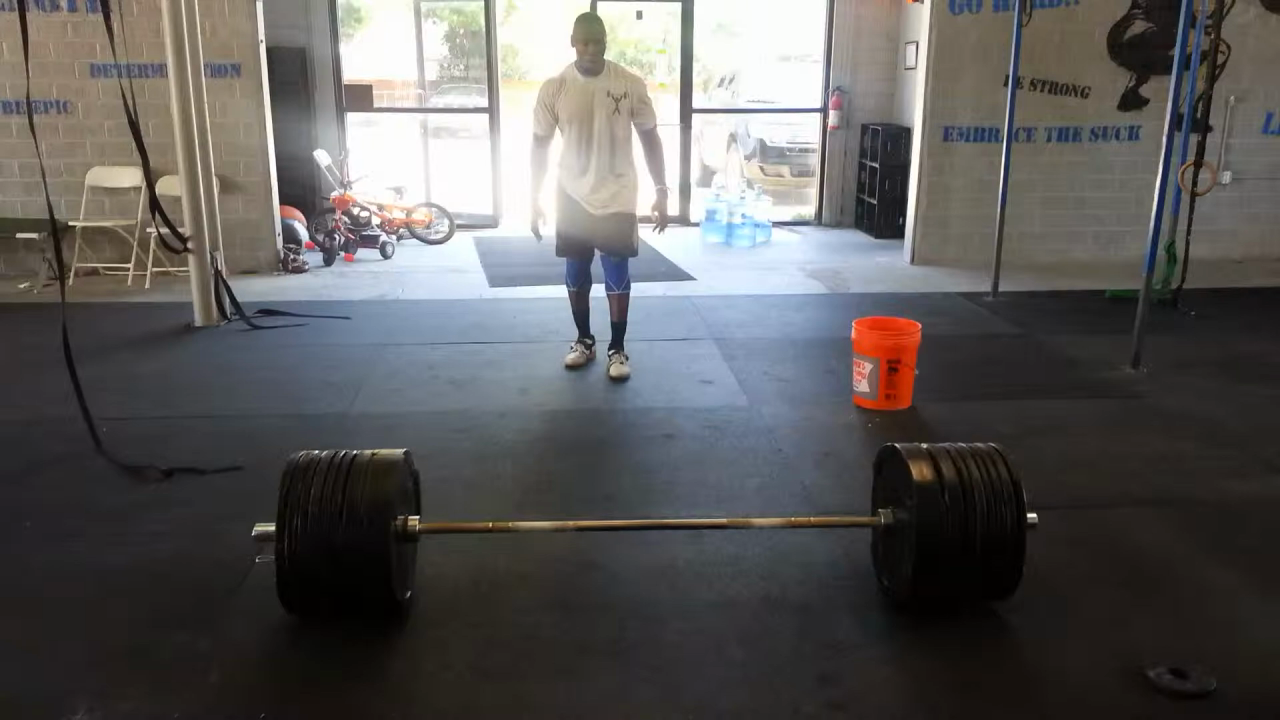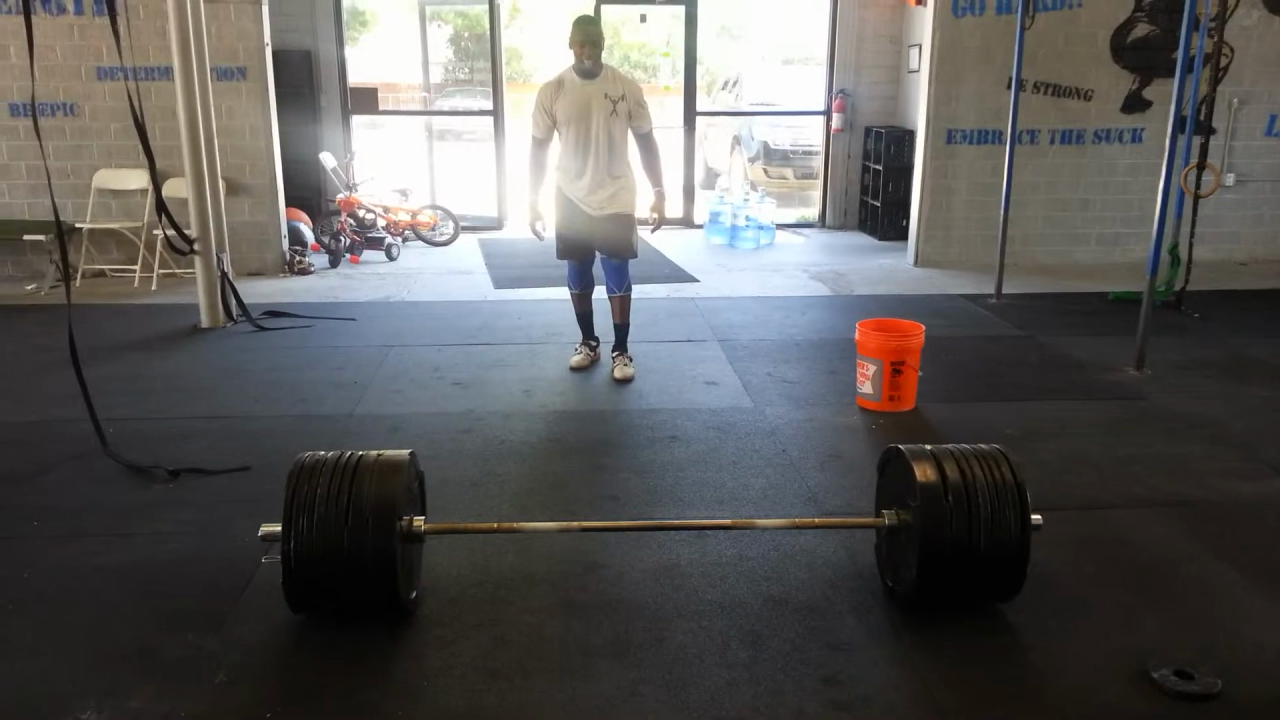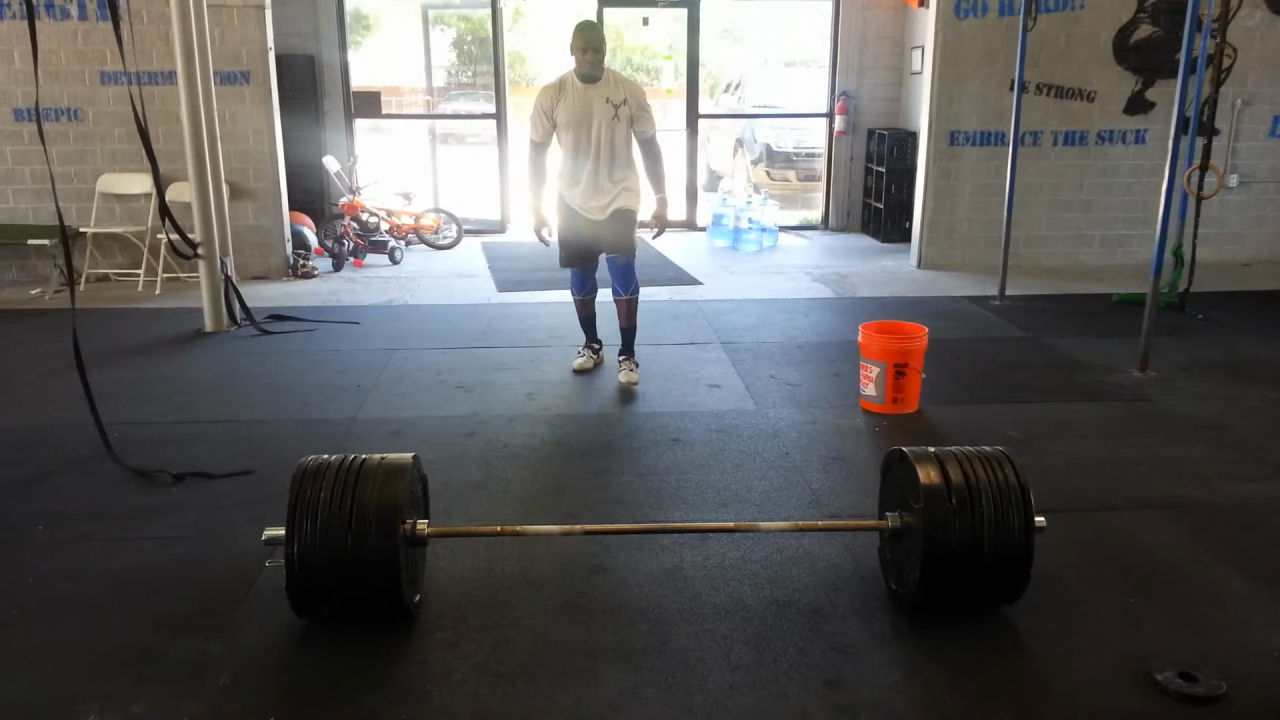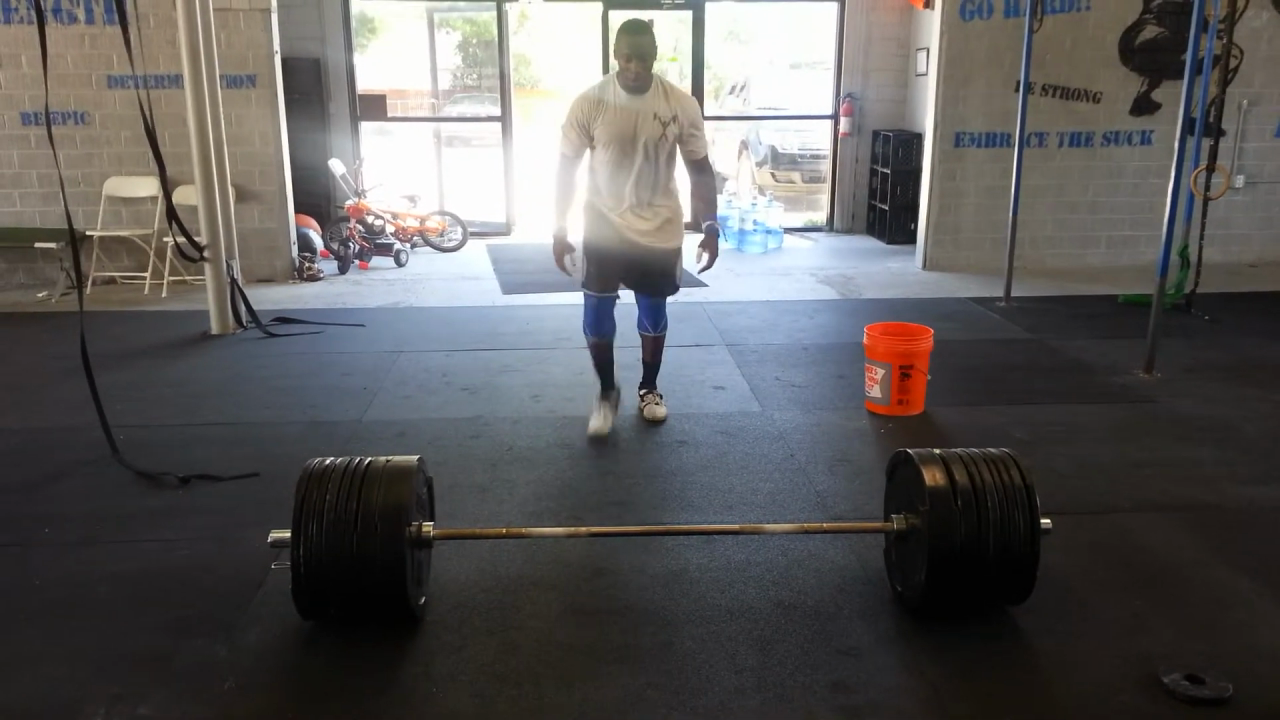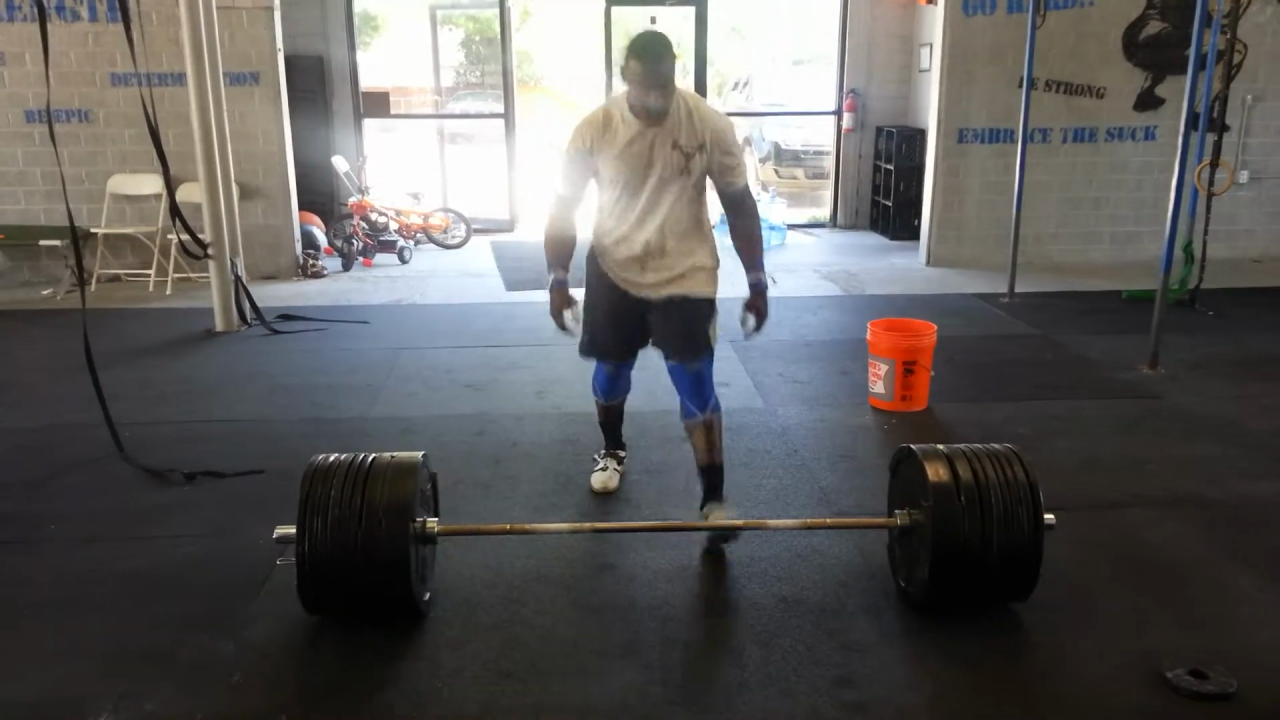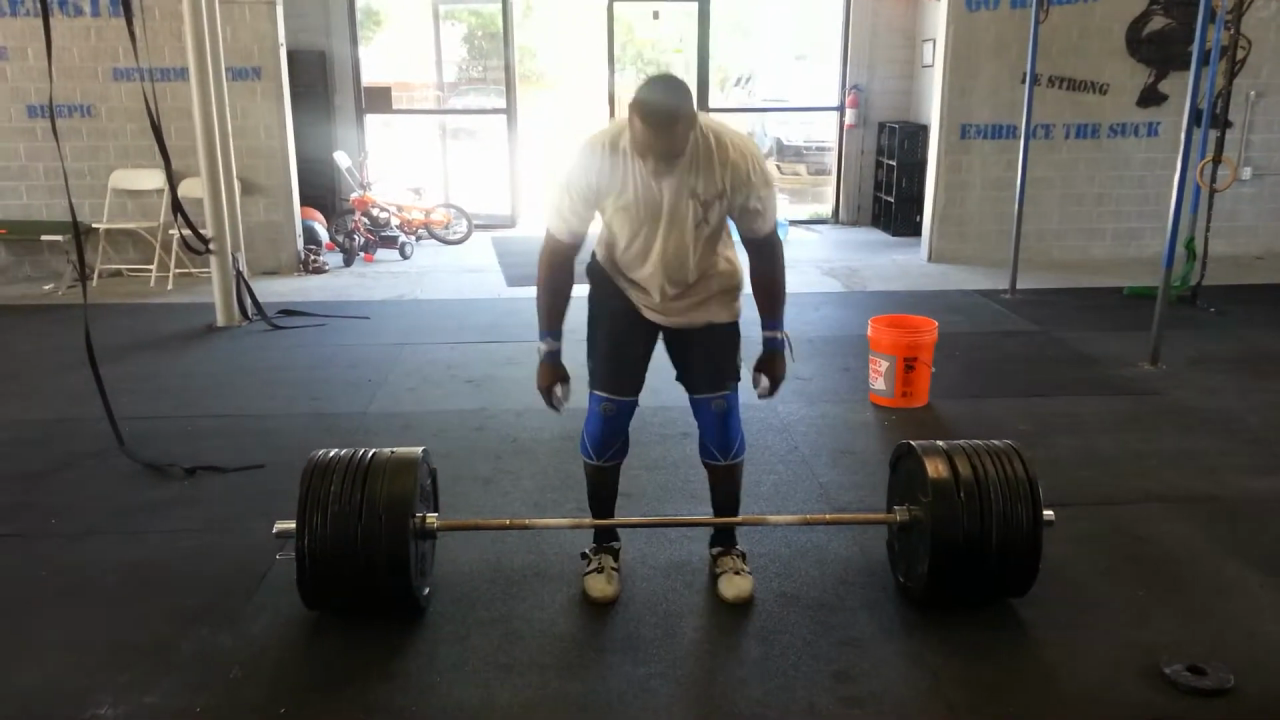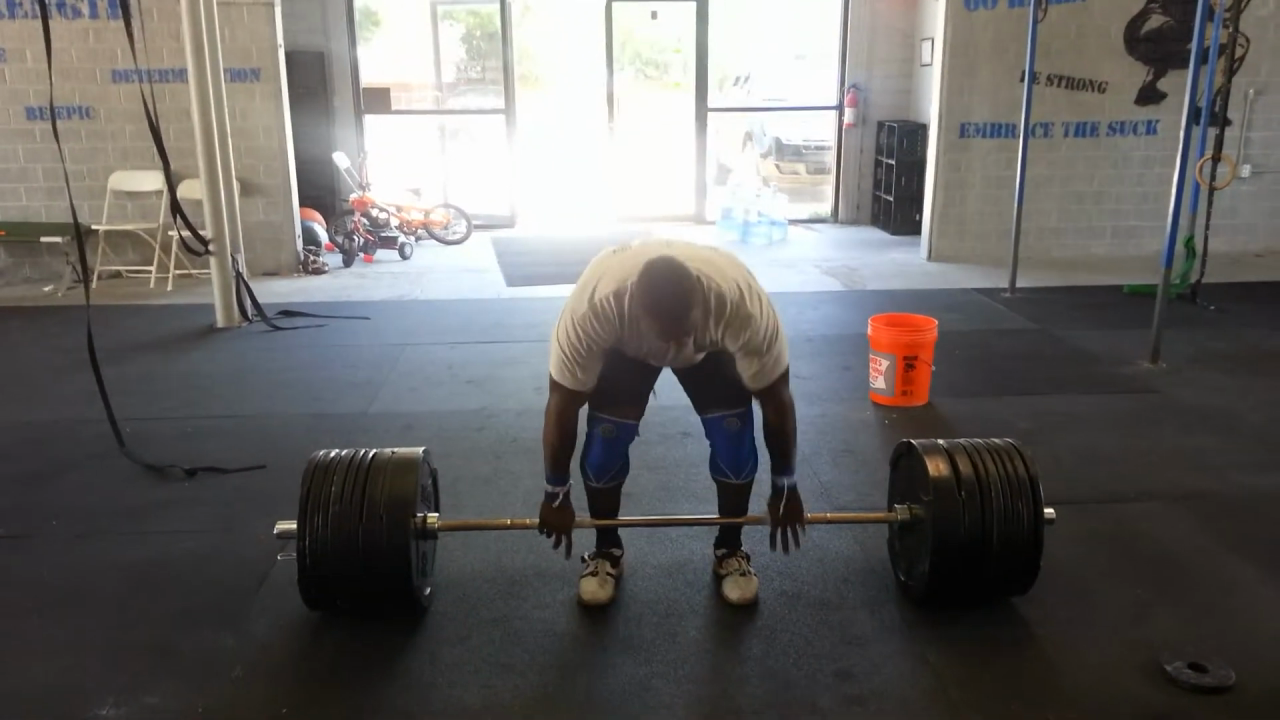
dt=0.7s
person 1, frame 1
left shoulder: (630, 84)
right shoulder: (554, 88)
left elbow: (650, 139)
right elbow: (540, 145)
left wrist: (661, 192)
right wrist: (535, 200)
left hip: (618, 197)
right hip: (572, 197)
left knee: (617, 272)
right knee: (576, 272)
left ankle: (617, 348)
right ankle: (584, 341)
person 1, frame 2
left shoulder: (627, 87)
right shoulder: (552, 91)
left elbow: (646, 142)
right elbow: (539, 148)
left wrist: (658, 194)
right wrist: (534, 202)
left hip: (617, 199)
right hip: (571, 199)
left knee: (617, 274)
right knee: (578, 273)
left ankle: (621, 350)
right ankle: (588, 342)
person 1, frame 3
left shoulder: (630, 91)
right shoulder: (552, 94)
left elbow: (649, 147)
right elbow: (538, 152)
left wrist: (661, 200)
right wrist: (537, 207)
left hip: (619, 197)
right hip: (574, 201)
left knee: (622, 268)
right knee: (581, 276)
left ankle: (628, 355)
right ankle: (592, 345)
person 1, frame 4
left shoulder: (681, 104)
right shoulder: (589, 103)
left elbow: (700, 169)
right elbow: (567, 167)
left wrist: (710, 227)
right wrist: (560, 229)
left hip: (660, 224)
right hip: (607, 220)
left knee: (653, 311)
right knee: (598, 305)
left ankle: (649, 388)
right ankle: (607, 394)
person 1, frame 5
left shoulder: (710, 125)
right shoulder: (595, 128)
left elbow: (739, 203)
right elbow: (566, 203)
left wrist: (756, 280)
right wrist: (558, 279)
left hip: (686, 270)
right hip: (614, 267)
left knee: (694, 378)
right knee: (611, 370)
left ankle: (714, 503)
right ankle: (612, 450)
person 1, frame 6
left shoulder: (738, 157)
right shoulder: (596, 159)
left elbow: (764, 248)
right elbow: (558, 252)
left wrist: (774, 339)
right wrist: (549, 349)
left hip: (707, 300)
right hip: (622, 294)
left knee: (720, 420)
right knee: (606, 418)
left ankle: (726, 547)
right ankle: (604, 545)
person 1, frame 7
left shoulder: (741, 302)
right shoulder: (594, 305)
left elbow: (775, 399)
right elbow: (563, 403)
left wrist: (784, 486)
right wrist: (556, 493)
left hip: (712, 345)
right hip: (625, 347)
left knee: (734, 437)
right knee: (606, 438)
left ankle: (729, 550)
right ankle: (606, 551)
